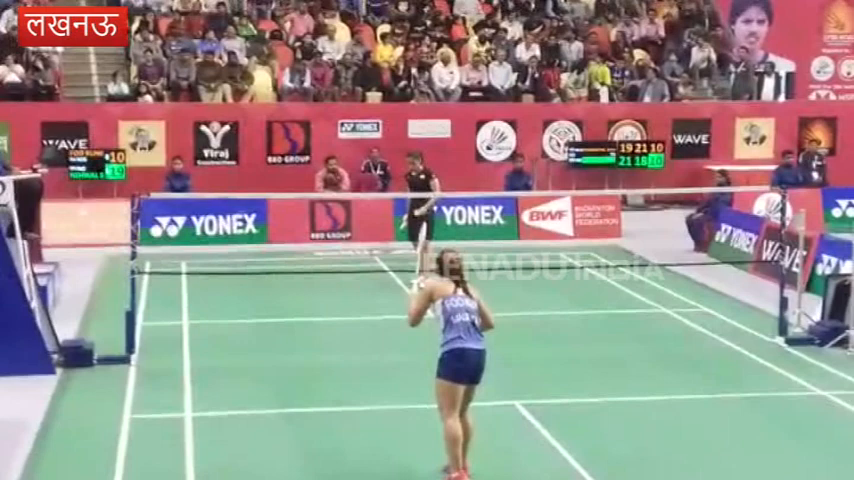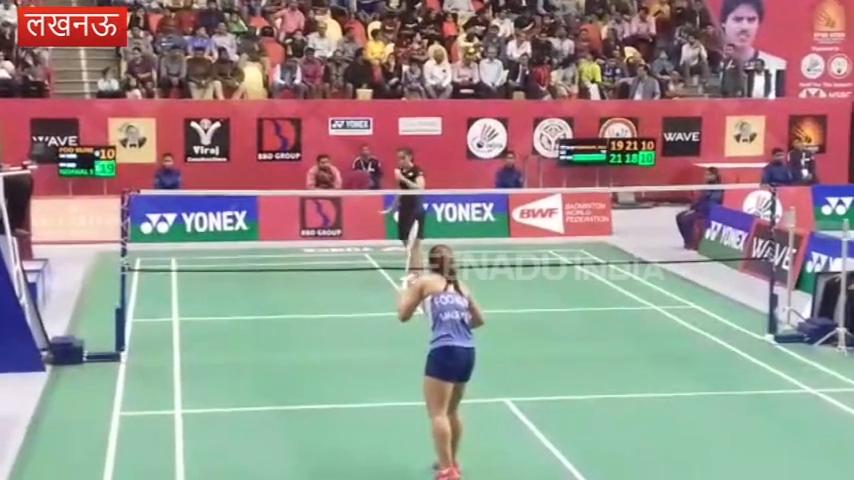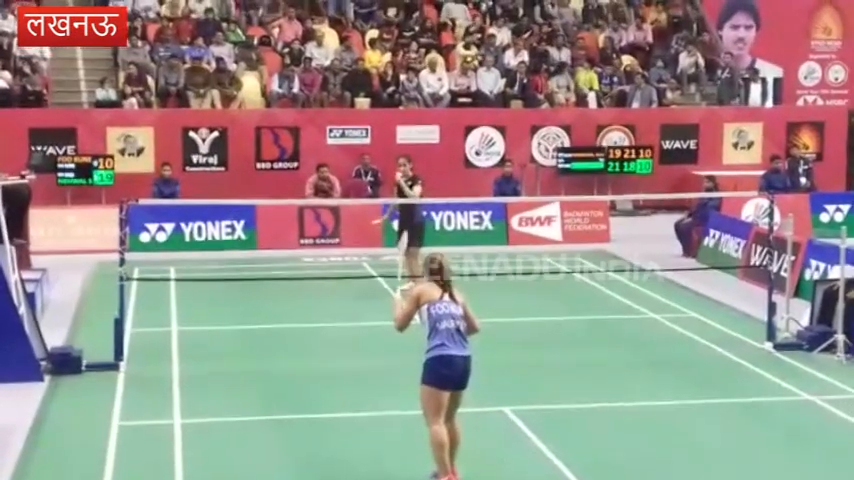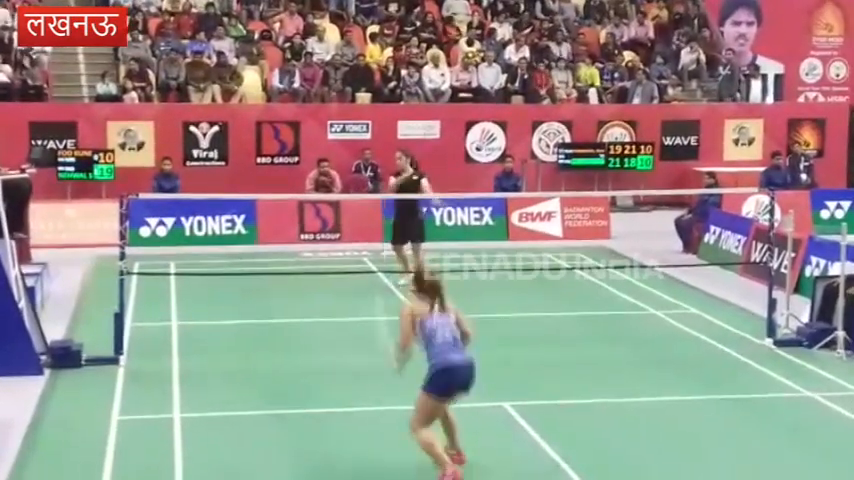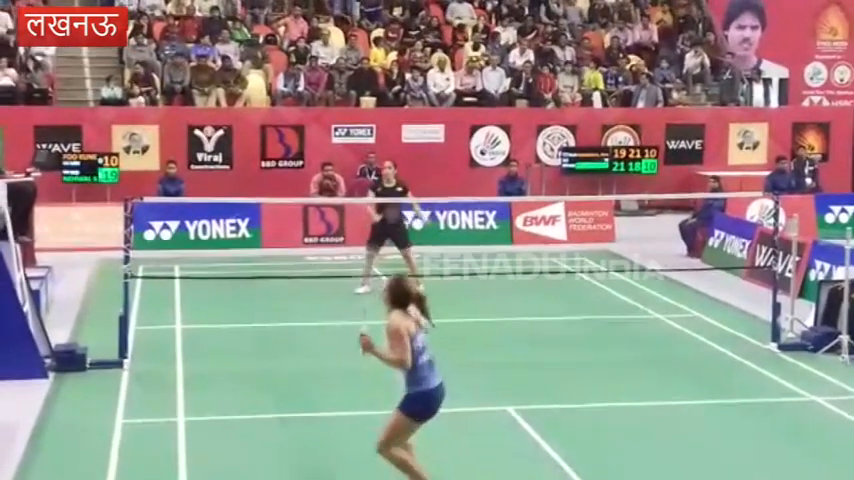
dt=0.5s
person 1, frame 1
left shoulder: (433, 285)
right shoulder: (469, 290)
left elbow: (413, 320)
right elbow: (489, 323)
left wrist: (414, 296)
left hip: (456, 354)
right hip: (478, 354)
left knee: (449, 416)
right knee: (461, 413)
person 1, frame 2
left shoulder: (424, 281)
right shoulder: (460, 286)
left elbow: (403, 315)
right elbow: (479, 319)
left wrist: (403, 291)
left hip: (444, 352)
right hip: (467, 352)
left knee: (437, 413)
right knee: (451, 410)
person 1, frame 3
left shoulder: (420, 290)
right shoulder: (456, 295)
left elbow: (400, 325)
right elbow: (475, 327)
left wrist: (398, 303)
left hip: (440, 360)
right hip: (463, 360)
left knee: (435, 422)
right knee: (449, 419)
person 1, frame 4
left shoulder: (412, 307)
right shoulder: (445, 306)
left elbow: (405, 345)
right elbow: (467, 336)
left wrist: (400, 363)
left hip: (444, 371)
right hip: (466, 368)
left knee: (418, 426)
right knee: (439, 406)
right ankle: (455, 452)
person 1, frame 5
left shoulder: (396, 322)
right shoulder: (412, 315)
left elbow: (404, 362)
left wrist: (373, 350)
left hip: (423, 395)
right hip: (433, 388)
left knee: (385, 446)
right knee: (398, 440)
person 2, frame 1
left shoulder: (428, 174)
right shoulder: (408, 175)
left elbow: (437, 194)
left wrist: (425, 207)
right wrist: (407, 213)
left hip: (426, 213)
right hip: (413, 213)
left knee: (424, 245)
right knee: (416, 245)
right ankle: (421, 274)
person 2, frame 2
left shoulder: (417, 171)
right shoulder: (400, 171)
left elbow: (420, 188)
left wrist: (403, 179)
right wrist: (392, 207)
left hip: (415, 210)
right hip: (404, 209)
left knee: (415, 243)
right knee: (407, 243)
left ankle: (419, 273)
right ankle: (412, 272)
person 2, frame 3
left shoulder: (417, 180)
right shoulder: (399, 181)
left elbow: (414, 197)
left wrist: (401, 183)
right wrist: (386, 216)
left hip: (415, 220)
right hip: (403, 219)
left knee: (414, 253)
right knee: (406, 252)
right ankle: (412, 280)
person 2, frame 4
left shoulder: (418, 176)
right shoulder: (395, 176)
left elbow: (426, 188)
right elbow: (392, 187)
right wrist: (403, 177)
left hip: (414, 216)
right hip: (399, 216)
left knee: (416, 249)
right knee: (396, 247)
right ankle: (407, 273)
person 2, frame 5
left shoulder: (402, 187)
right shoulder: (375, 187)
left elbow: (413, 204)
right elbow: (369, 205)
left wrist: (421, 216)
right wrist: (374, 215)
left hip: (397, 224)
right hip: (379, 225)
left knee: (407, 254)
right knee: (370, 254)
left ankle: (417, 284)
right ankle: (365, 284)
